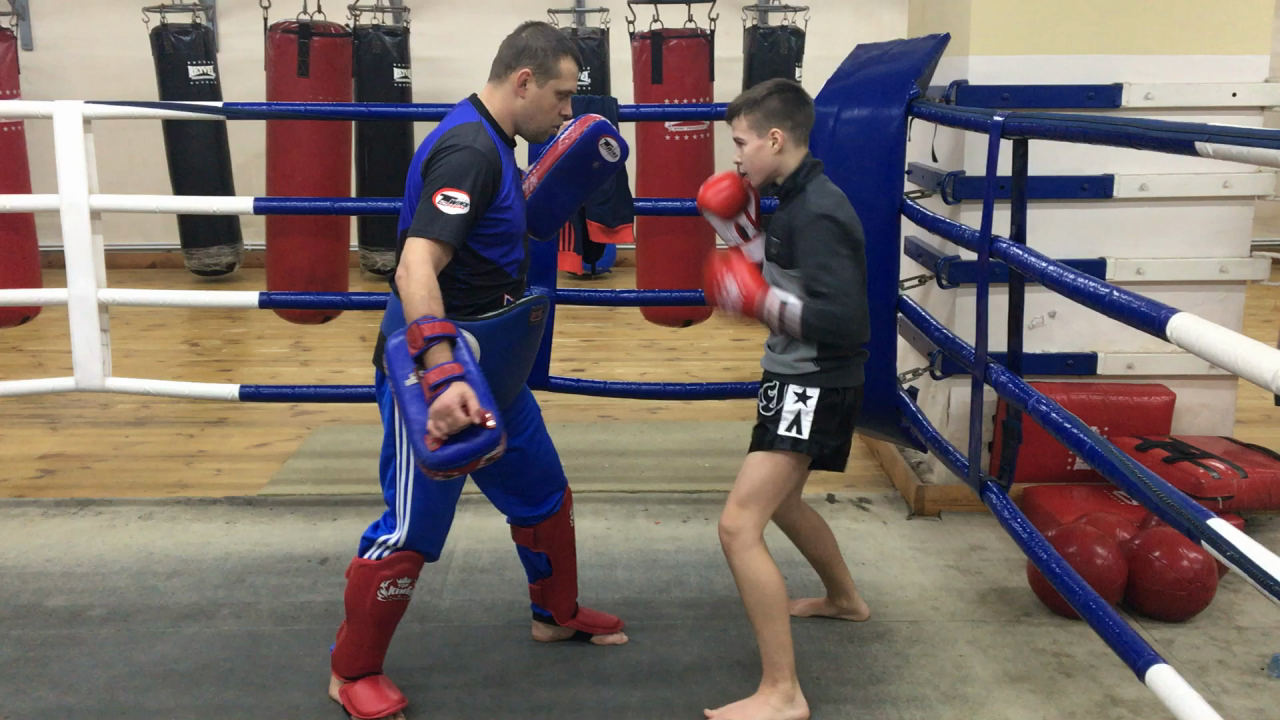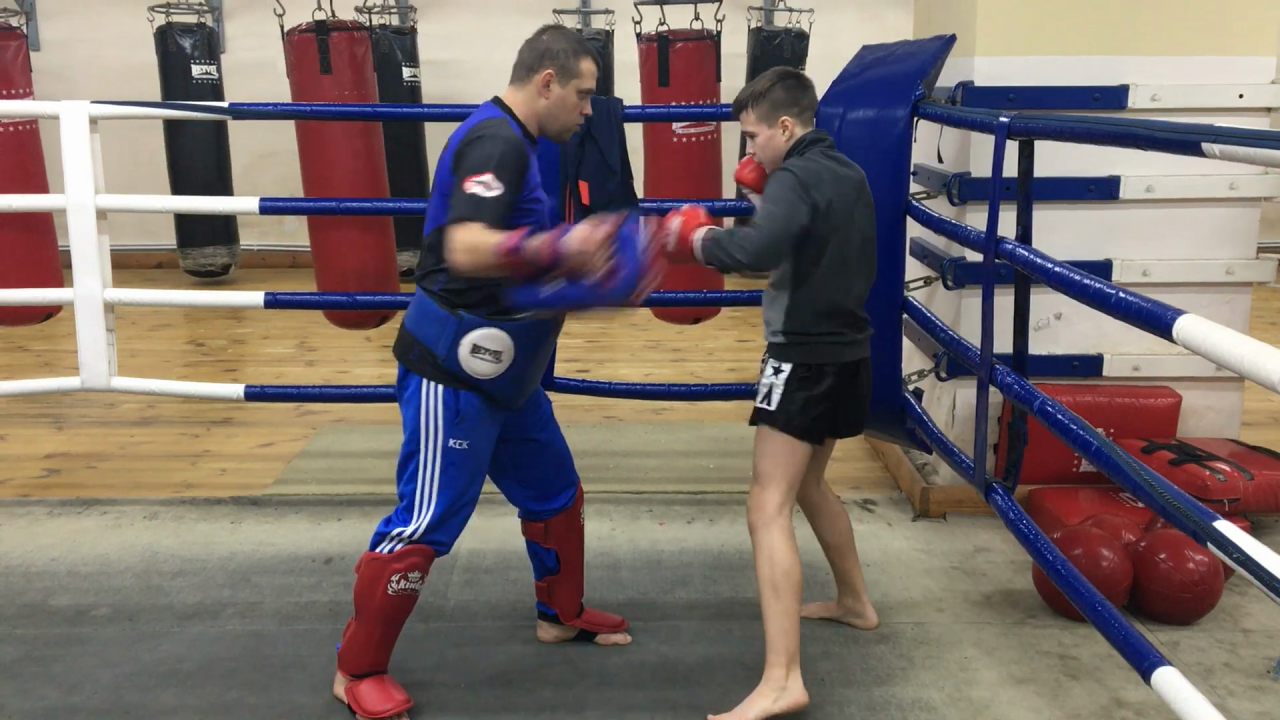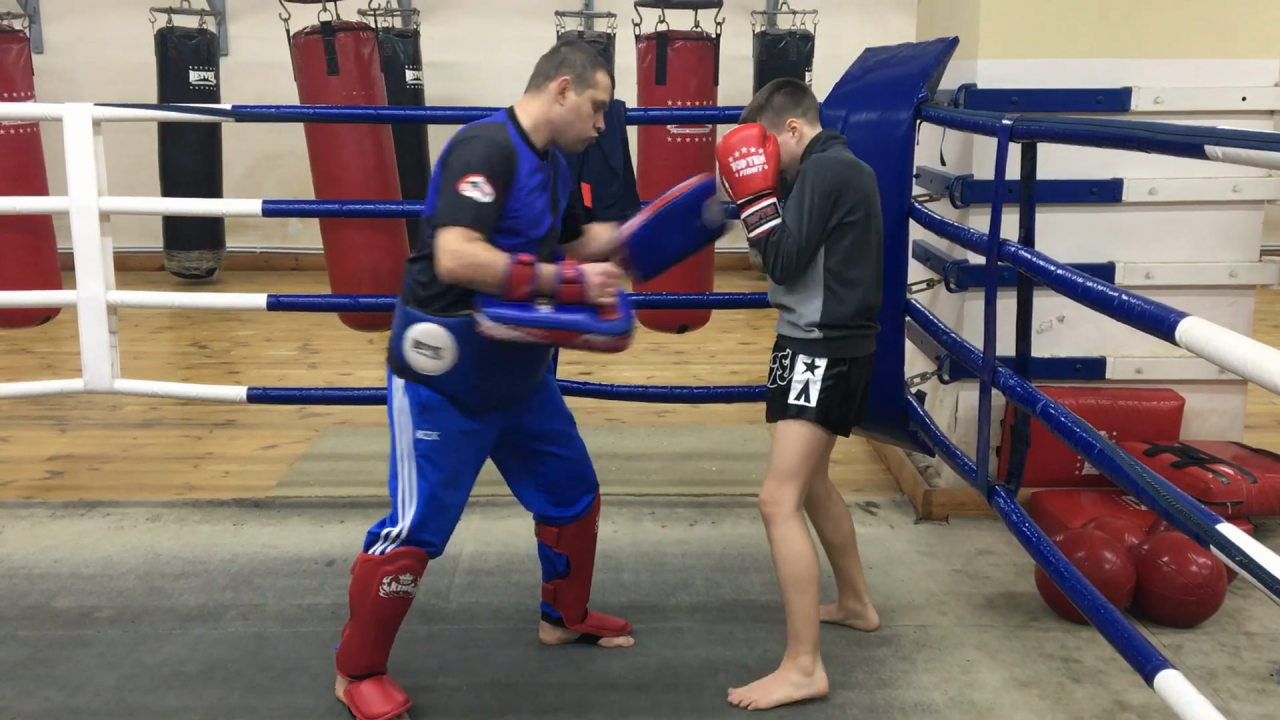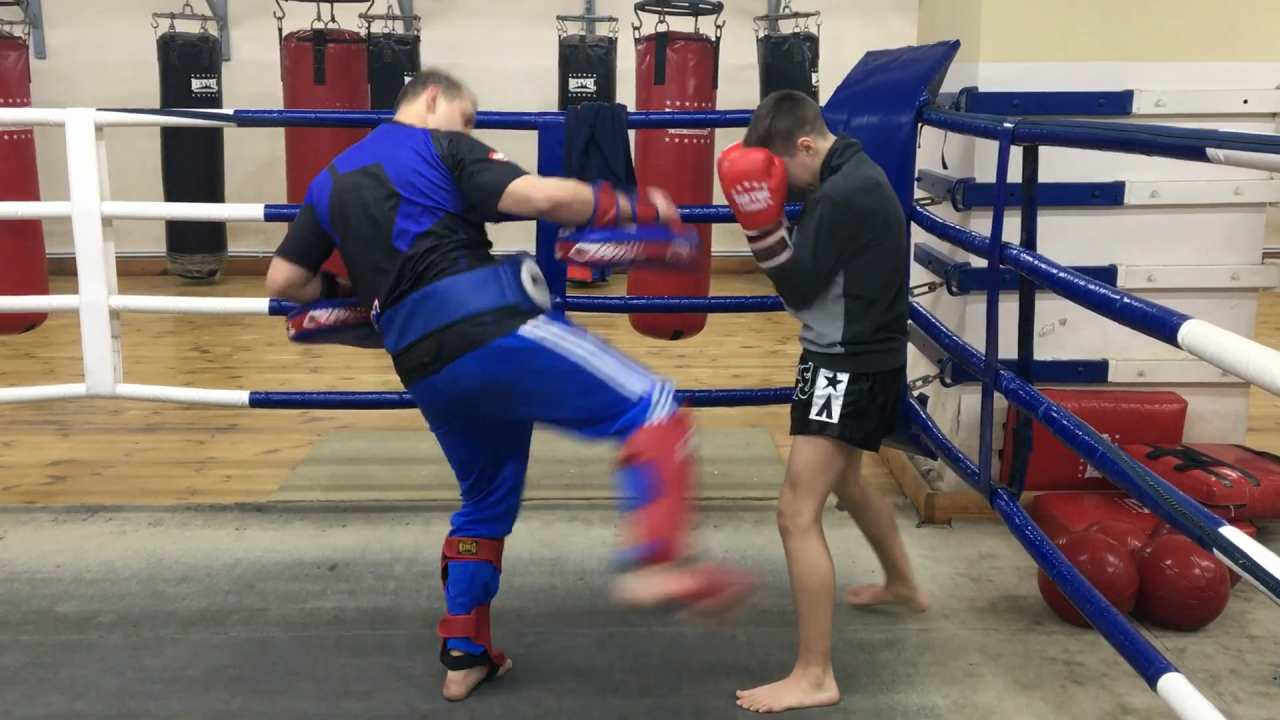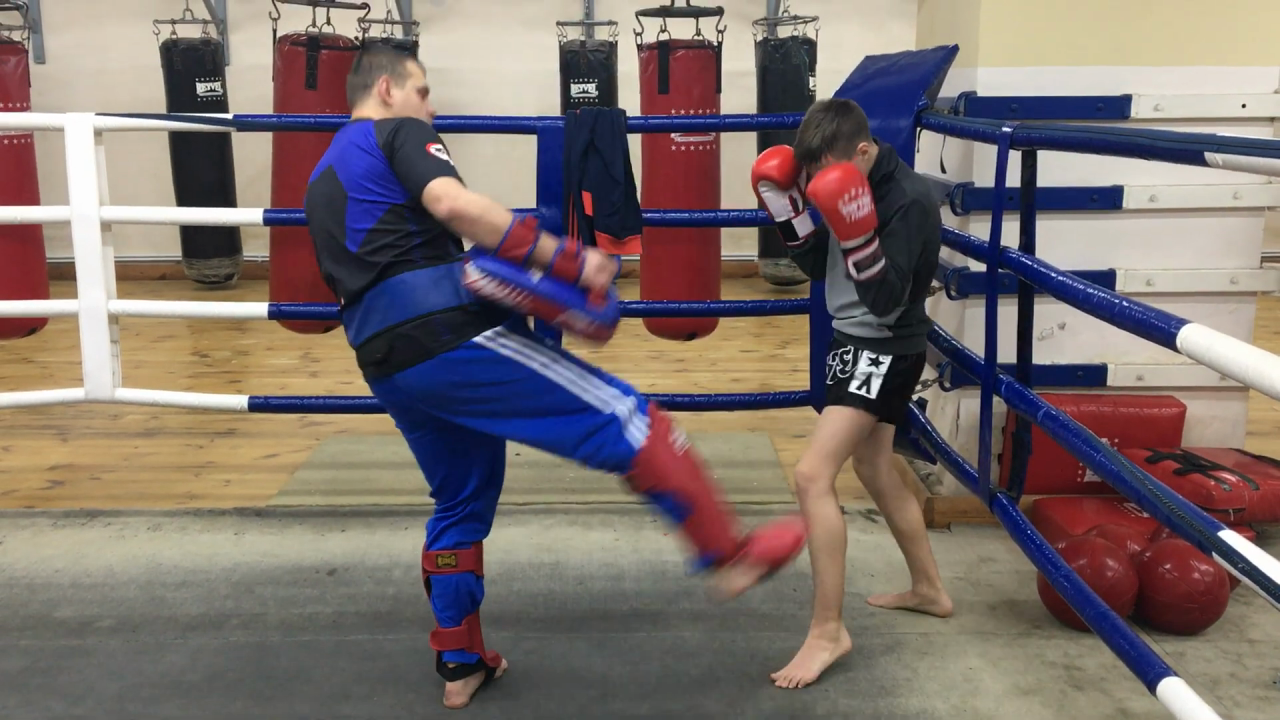
dt=0.5s
person 1, frame 1
left shoulder: (488, 139)
right shoulder: (468, 150)
right elbow: (416, 269)
right wrist: (445, 379)
right hip: (443, 369)
left knee: (541, 492)
right knee: (412, 528)
left ankle: (556, 612)
person 1, frame 2
left shoulder: (511, 139)
right shoulder: (494, 142)
right elbow: (465, 251)
left wrist: (572, 245)
right wrist: (559, 248)
left hip: (499, 368)
right hip: (455, 365)
left knee: (554, 489)
right knee: (426, 523)
left ankle: (561, 614)
person 1, frame 3
left shoulder: (551, 168)
right shoulder: (482, 149)
left elbow: (584, 242)
right elbow: (454, 260)
right wrist: (564, 276)
left hip: (518, 369)
right hip: (440, 373)
left knee: (571, 492)
right knee: (414, 529)
left ankle: (566, 616)
person 1, frame 4
left shoulder: (330, 179)
right shoulder: (440, 147)
left elbow: (282, 280)
right elbow: (538, 196)
left wrist: (350, 294)
right wrist: (638, 207)
left hip: (426, 362)
right hip: (494, 328)
left knee: (486, 503)
right knee: (654, 409)
left ankle: (464, 656)
right ankle: (656, 566)
person 1, frame 5
left shoulder: (316, 187)
right shoulder: (394, 136)
right elbow: (453, 205)
right wrist: (568, 257)
left hip: (394, 368)
right hip: (454, 338)
left knee: (460, 506)
right knee: (619, 418)
left ankle: (458, 663)
right ankle: (729, 552)
person 2, frame 1
left shoulder: (817, 213)
right shoulder: (796, 198)
left elbow: (844, 323)
right elbow: (775, 264)
left wrist: (762, 299)
right wrist: (737, 224)
left hip: (814, 388)
right hip: (799, 380)
left knee: (738, 526)
right knee: (777, 497)
right ankle: (843, 596)
person 2, frame 2
left shoulder: (797, 178)
right shoulder: (847, 175)
left elbow: (754, 250)
left wrist: (691, 236)
left hip: (806, 360)
right hip: (846, 354)
left knee: (767, 510)
right knee: (807, 483)
right ankle: (854, 601)
person 2, frame 3
left shoulder: (826, 169)
right shoulder: (841, 169)
left elbow: (786, 265)
left wrist: (753, 193)
right wrist: (766, 193)
left hip: (823, 353)
right hip: (823, 346)
left knee: (778, 500)
right knee: (810, 482)
left ankle: (803, 666)
right ankle: (855, 602)
person 2, frame 4
left shoulder: (842, 195)
right shoulder: (859, 175)
left elbow: (800, 288)
right elbow: (821, 262)
left wrist: (761, 219)
right wrist: (769, 213)
left hip: (848, 368)
right hip: (866, 358)
left knee: (797, 513)
right knee: (844, 480)
left ankle: (814, 676)
right ankle: (901, 583)
person 2, frame 5
left shoulder: (910, 199)
right shoulder: (853, 191)
left elbow: (882, 295)
right elbow: (816, 263)
left wrist: (854, 227)
right wrist: (786, 208)
left hip: (882, 353)
right hip: (855, 344)
left knee: (813, 475)
right knee: (877, 471)
left ankle: (827, 631)
right ankle: (928, 589)
